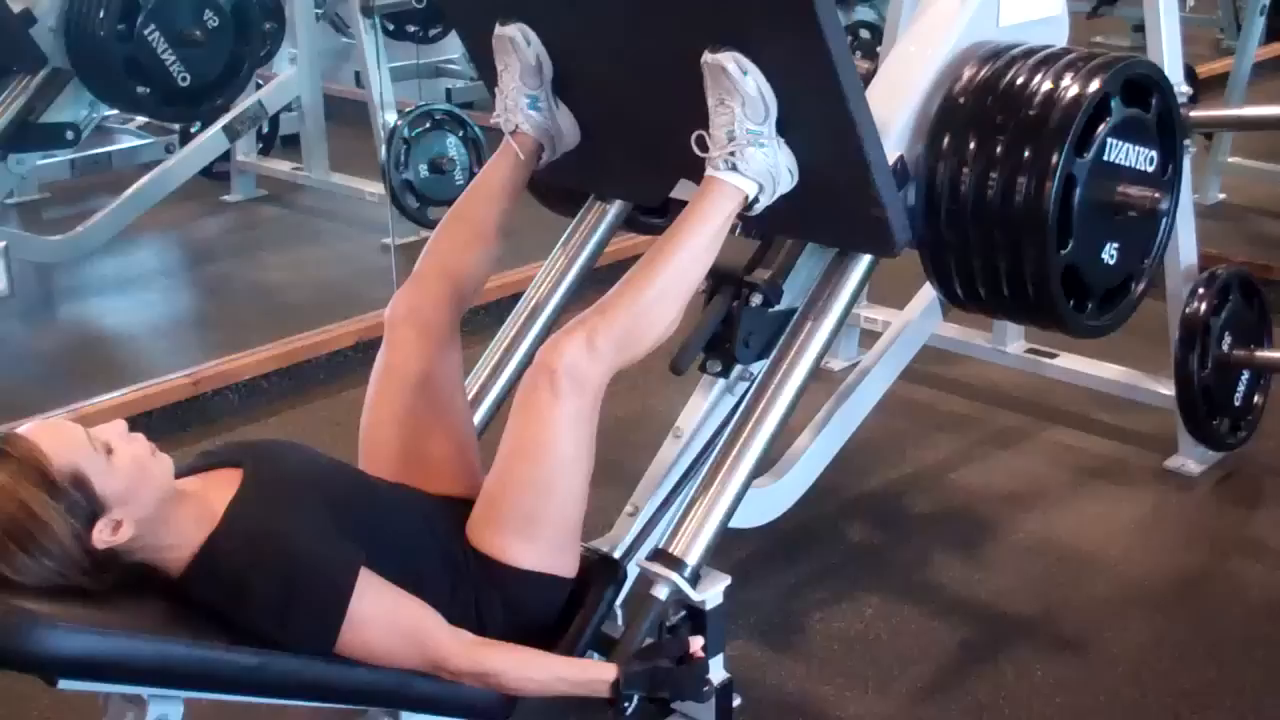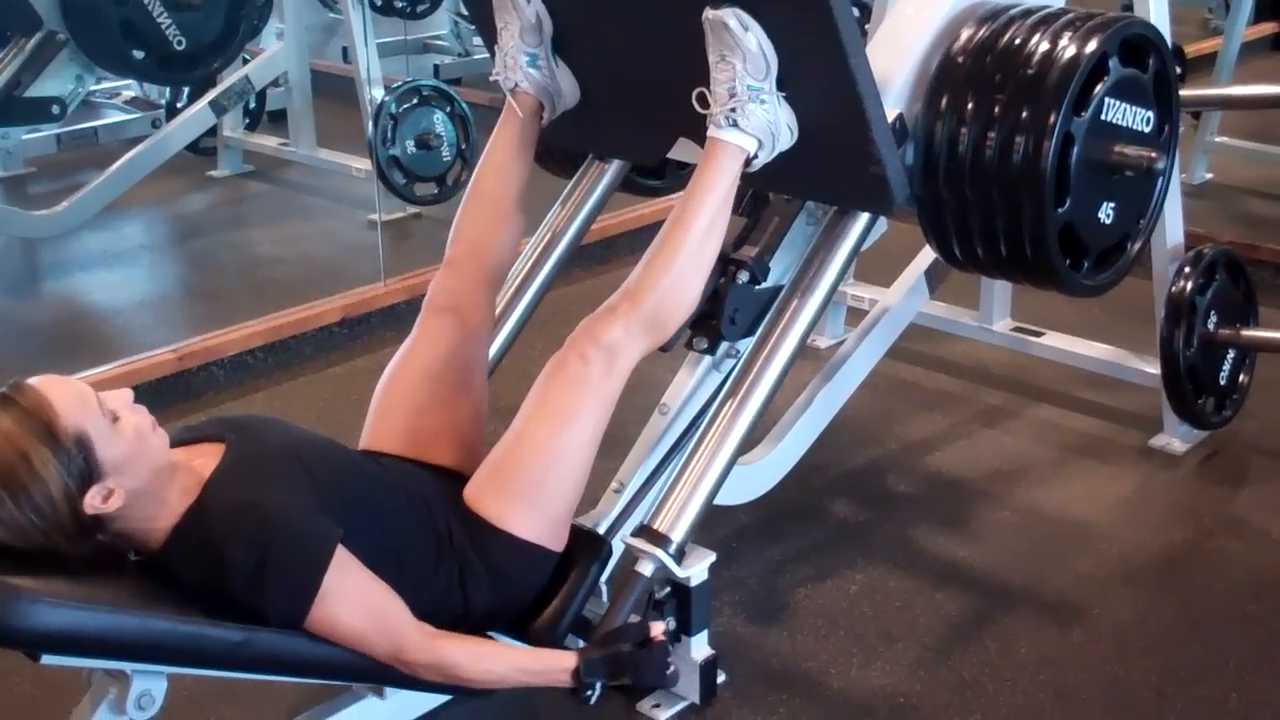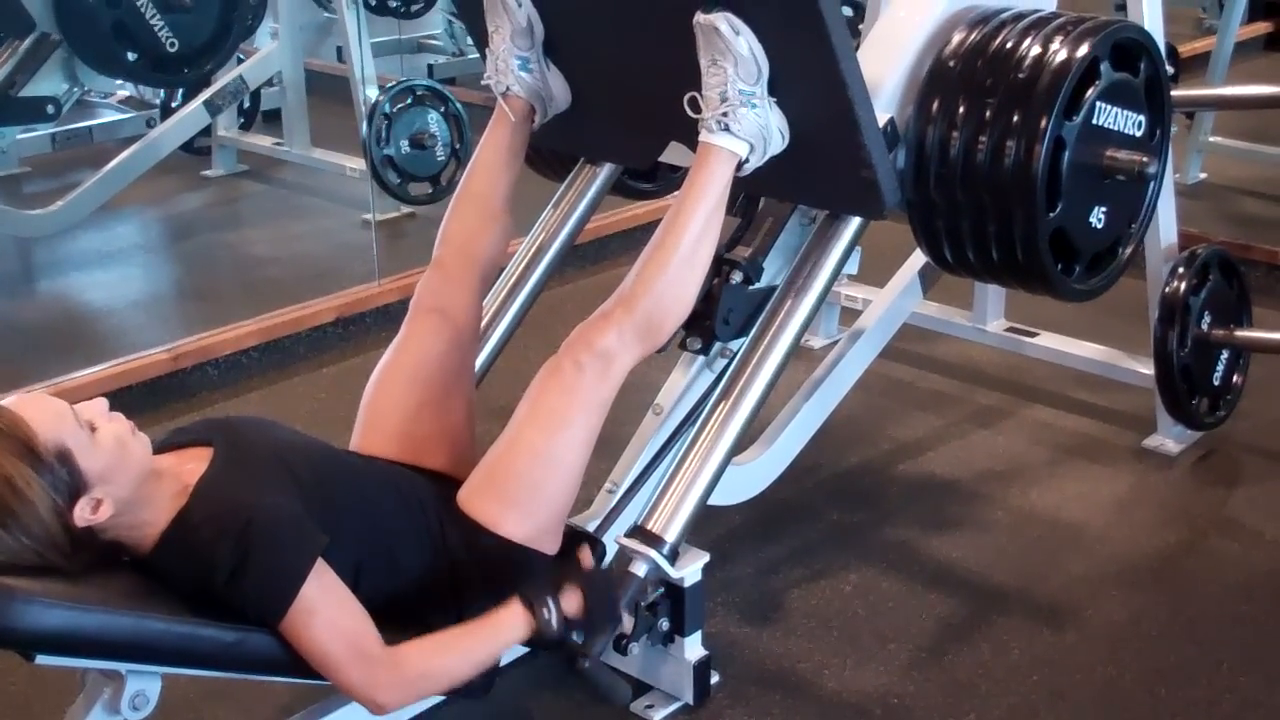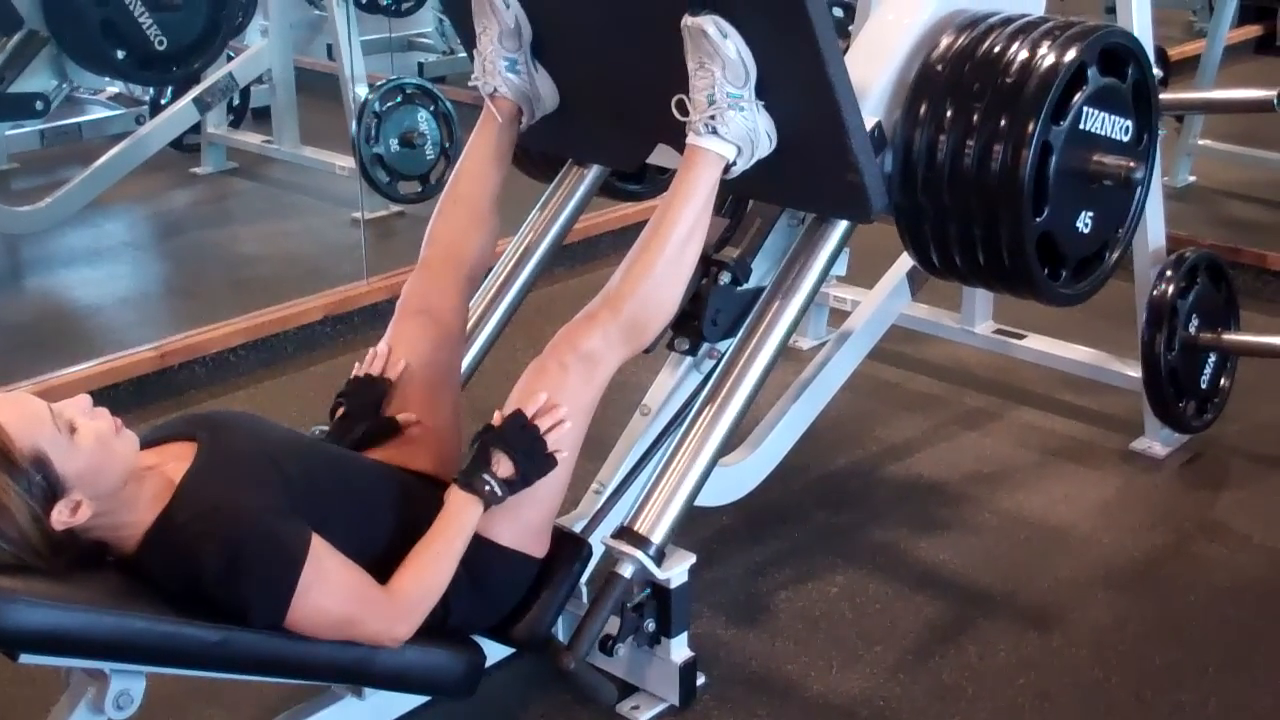
dt=0.5s
person 1, frame 1
left shoulder: (182, 498)
right shoulder: (275, 564)
right elbow: (456, 658)
right wrist: (631, 680)
left hip: (431, 519)
right hip: (496, 588)
left knee: (418, 314)
right knee: (571, 358)
left ankle: (528, 135)
right ankle: (737, 174)
person 1, frame 2
left shoulder: (163, 479)
right shoulder: (252, 531)
right elbow: (420, 651)
right wrist: (593, 666)
left hip: (412, 495)
right hip: (478, 560)
left knee: (459, 294)
right knee: (608, 339)
left ankle: (528, 99)
right ankle: (736, 136)
person 1, frame 3
left shoulder: (157, 472)
right shoulder: (241, 535)
right wrist: (537, 611)
left hip: (397, 497)
right hip: (462, 558)
left knee: (446, 294)
right knee: (602, 345)
left ankle: (519, 97)
right ankle: (728, 138)
person 1, frame 4
left shoulder: (148, 457)
right shoulder: (220, 537)
right elbow: (389, 619)
left wrist: (342, 434)
right wrist: (484, 485)
left hip: (390, 499)
right hip: (460, 573)
left knee: (435, 294)
right knee: (586, 347)
left ankle: (506, 98)
right ankle: (716, 139)
